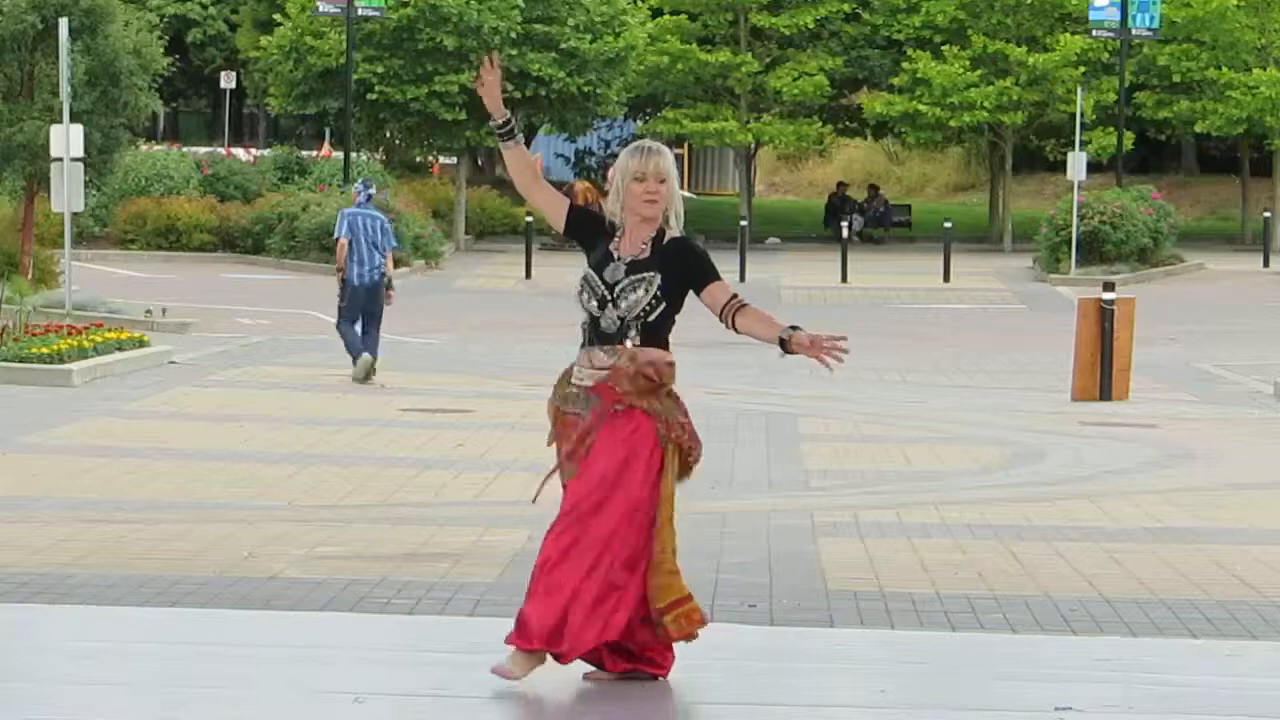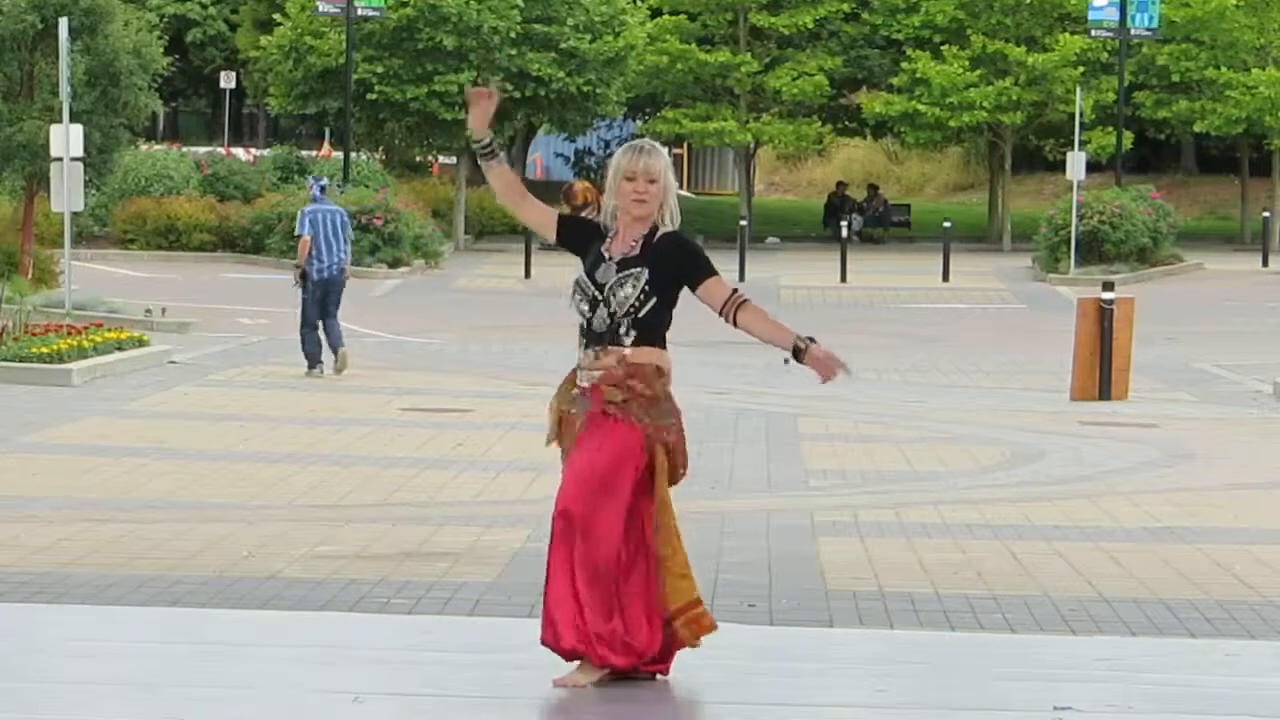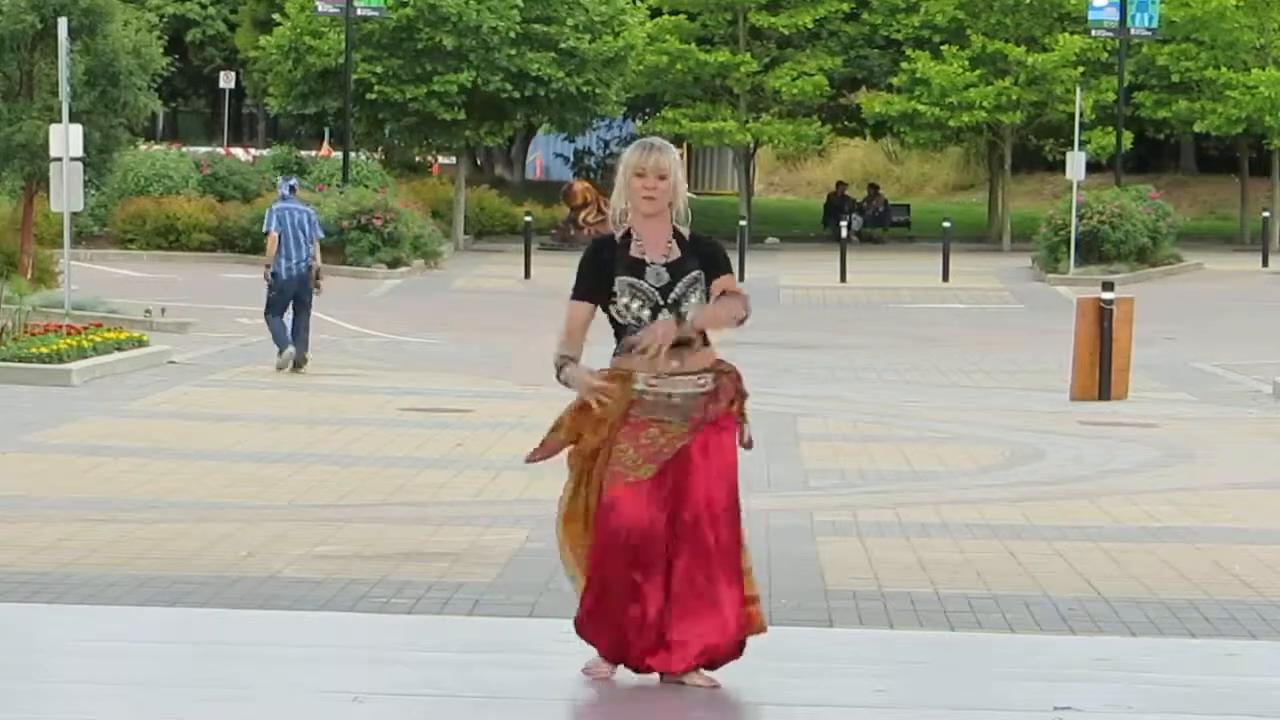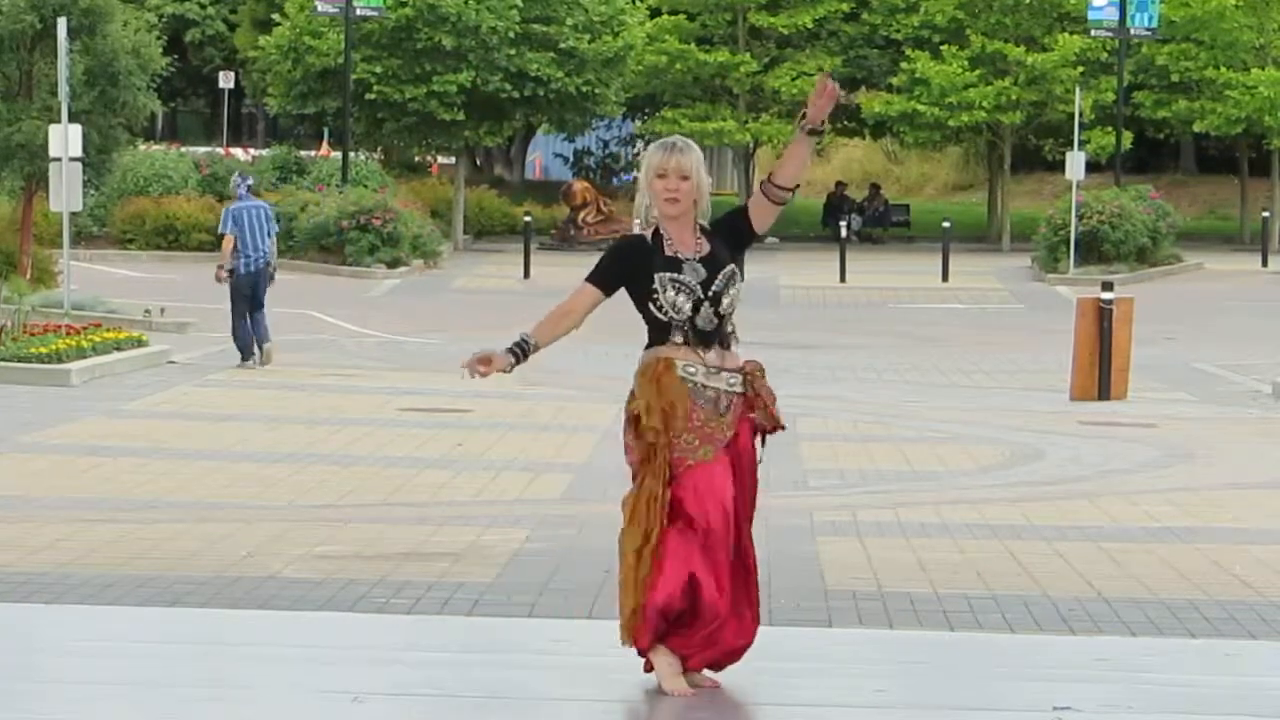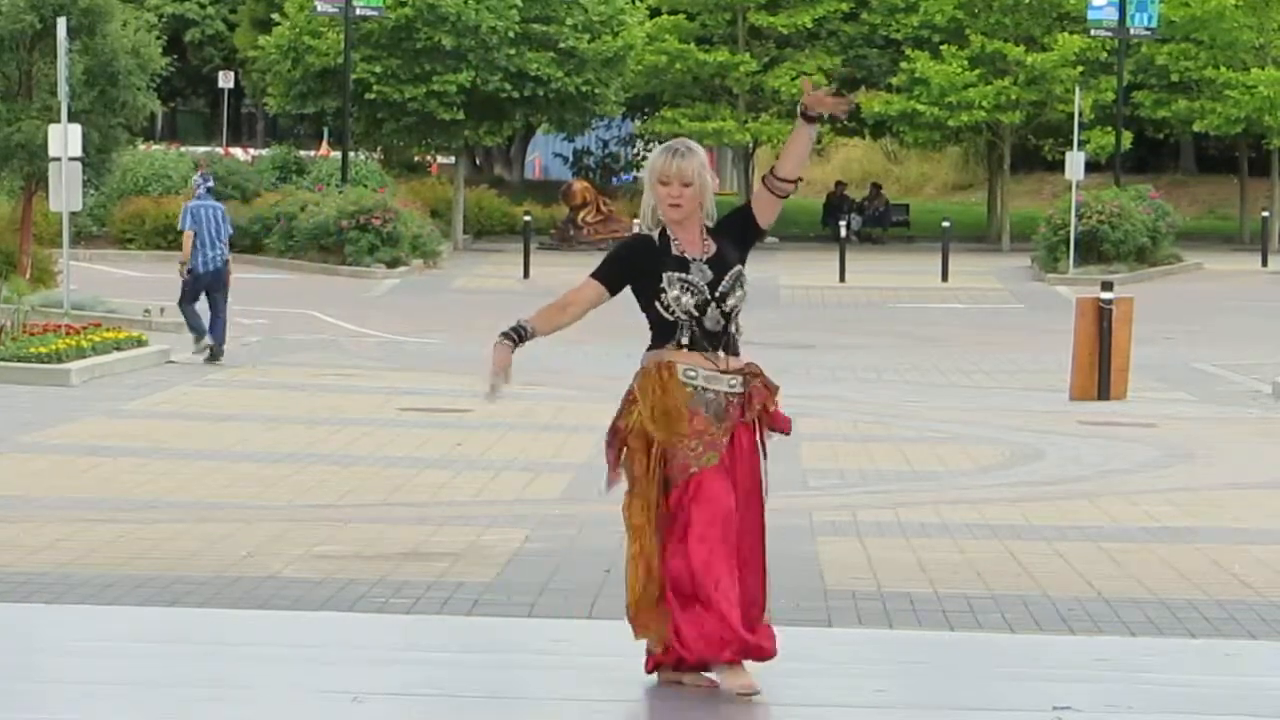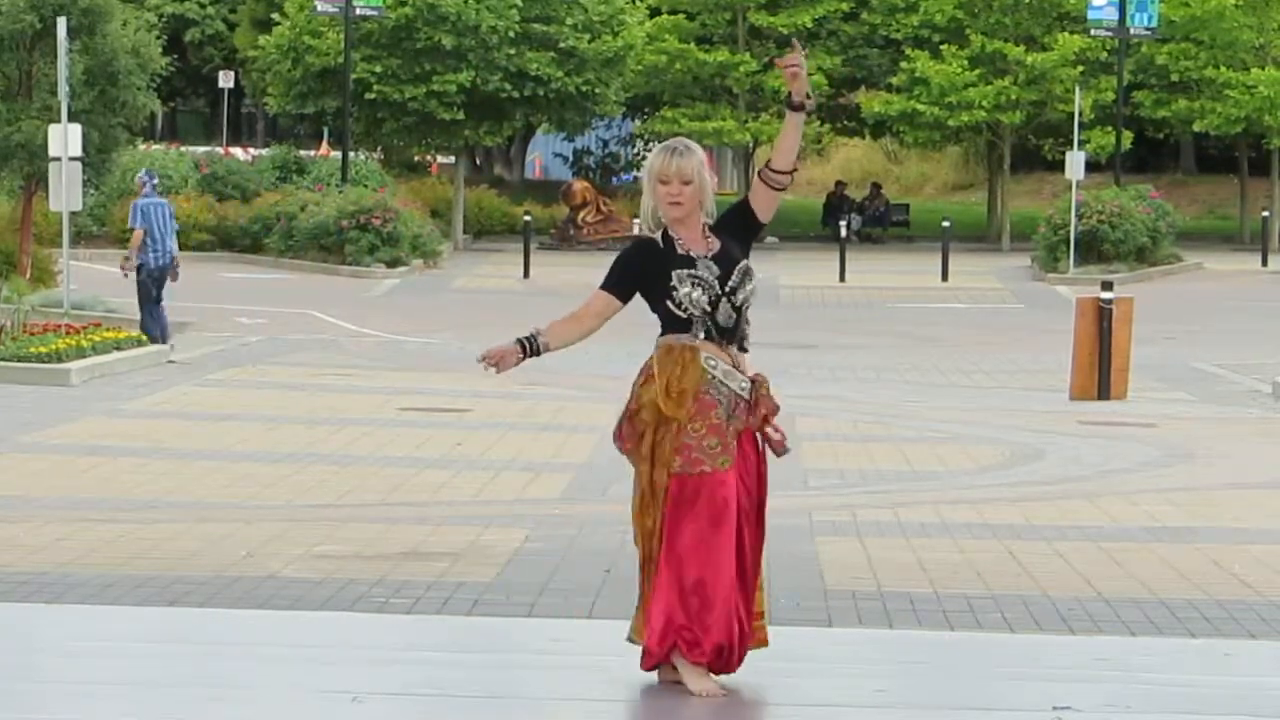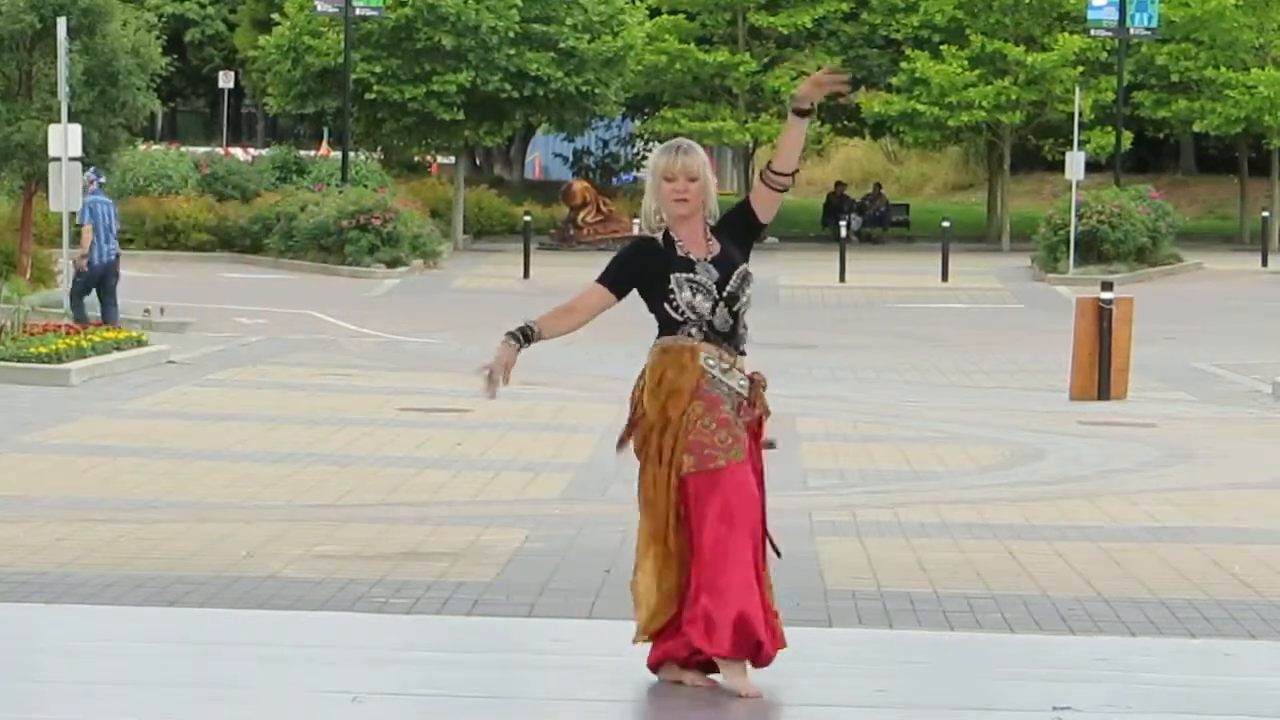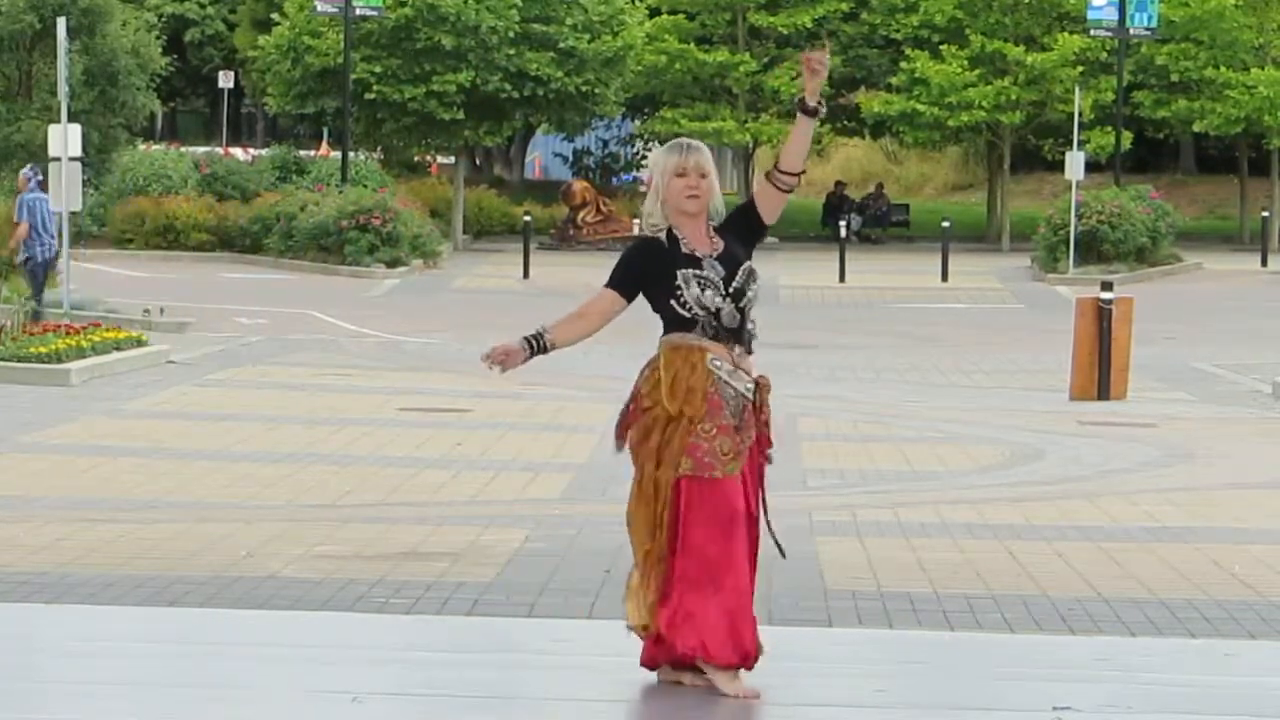
dt=0.5s
person 1, frame 1
left shoulder: (681, 253)
right shoulder: (597, 234)
left elbow: (734, 309)
right elbow: (529, 186)
left wrist: (791, 338)
right wrist: (499, 112)
left hip: (641, 400)
right hip: (589, 399)
left knee: (601, 519)
right knee: (609, 523)
left ankle: (544, 640)
right ankle: (634, 653)
person 1, frame 2
left shoulder: (675, 249)
right shoulder: (590, 237)
left elbow: (734, 305)
right elbow: (517, 201)
left wrist: (801, 346)
right wrist: (482, 134)
left hip: (635, 401)
right hip: (591, 400)
left knee: (591, 516)
right knee: (614, 525)
left ankle: (603, 648)
right ankle: (635, 652)
person 1, frame 3
left shoulder: (697, 248)
right shoulder: (604, 252)
left elbow: (736, 306)
right elbow: (573, 329)
left wrist: (675, 325)
right wrist: (572, 372)
left hip: (701, 406)
right hip: (631, 406)
left knee: (702, 530)
right knee: (625, 521)
left ankle: (685, 651)
right ankle: (614, 644)
person 1, frame 4
left shoulder: (726, 235)
right shoulder: (632, 251)
left elbow: (779, 188)
right elbow: (574, 309)
left wrist: (811, 124)
right wrist: (513, 353)
left hip: (730, 400)
right hip: (672, 395)
left knee: (724, 525)
right knee: (697, 510)
left ankle: (692, 650)
right ankle: (664, 638)
person 1, frame 5
left shoulder: (730, 237)
right shoulder: (639, 250)
left elbow: (780, 183)
right elbow: (573, 302)
left wrist: (809, 119)
right wrist: (512, 336)
left hip: (733, 402)
right hip: (672, 400)
left knee: (731, 529)
right knee: (699, 524)
left ankle: (678, 656)
right ankle: (716, 650)
person 1, frame 6
left shoulder: (732, 233)
right shoulder: (644, 252)
left elbow: (777, 174)
right elbow: (587, 317)
left wrist: (797, 100)
right wrist: (523, 348)
left hip: (734, 401)
right hip: (681, 393)
left knee: (731, 524)
right knee: (699, 515)
left ankle: (684, 649)
right ankle: (684, 647)
person 1, frame 7
left shoulder: (732, 236)
right shoulder: (644, 253)
left elbow: (778, 177)
right elbow: (579, 308)
left wrist: (803, 107)
right wrist: (518, 337)
left hip: (733, 398)
right hip: (681, 395)
left knee: (726, 522)
right knee: (720, 515)
left ankle: (679, 654)
right ankle: (723, 646)
person 1, frame 8
left shoulder: (736, 234)
right shoulder: (649, 251)
left elbow: (785, 177)
right elbow: (591, 315)
left wrist: (811, 99)
right wrist: (529, 347)
left hip: (736, 400)
right hip: (686, 394)
left knee: (727, 524)
right knee: (707, 518)
left ankle: (676, 653)
right ankle: (711, 651)
person 2, frame 1
left shoulder: (347, 214)
right shoulder: (381, 219)
left elbow: (343, 242)
right elbow: (389, 254)
left wrist: (340, 269)
right wrist: (389, 285)
left hip: (354, 278)
right hip: (377, 278)
left knee: (346, 323)
right knee: (371, 326)
left ankle: (362, 355)
right ankle: (367, 371)
person 2, frame 2
left shoulder: (307, 212)
right shoulder: (340, 212)
left elbow: (305, 240)
right elbow: (347, 243)
left wrist: (299, 266)
right wrist: (346, 270)
left hip: (315, 272)
right hip: (337, 273)
left knee: (309, 320)
right knee: (330, 316)
left ankle: (315, 365)
right ankle: (339, 348)
person 2, frame 3
left shoulder: (276, 210)
right shoulder: (308, 212)
left elbow: (273, 237)
right elbow: (316, 244)
left wrist: (268, 265)
right wrist: (318, 275)
left hip: (283, 271)
right hip: (305, 271)
left knee: (273, 314)
right knee: (301, 316)
left ankle: (286, 348)
right ankle: (300, 361)
person 2, frame 4
left shoulder: (232, 209)
right shoulder: (264, 207)
left elbow: (229, 240)
right elbow: (272, 239)
left wrist: (221, 267)
right wrist: (272, 266)
left hip: (242, 268)
right hip: (262, 267)
left knee: (239, 314)
right knee: (257, 310)
left ankle: (248, 357)
right ankle: (264, 343)
person 2, frame 5
left shoulder: (191, 207)
right shoulder: (220, 208)
left elbow: (188, 236)
left wrist: (183, 262)
right wrist: (228, 267)
left hip: (199, 265)
right hip: (220, 264)
left knee: (186, 304)
right knee: (218, 310)
left ankle: (202, 336)
right ankle: (216, 352)
person 2, frame 6
left shoulder: (139, 204)
right shoulder: (166, 204)
left elbow: (138, 234)
left wrist: (128, 258)
right wrist: (175, 263)
left hip: (148, 260)
right hip: (165, 260)
left knee: (147, 306)
right knee: (154, 302)
left ankle: (156, 345)
right ankle: (164, 338)
person 2, frame 7
left shoulder: (86, 201)
right shoulder: (109, 203)
left elbow: (87, 229)
left wrist: (83, 255)
left hip: (92, 258)
right hip: (111, 257)
left knee: (76, 296)
right knee: (108, 302)
person 2, frame 8
left shoulder: (24, 198)
right shoulder: (45, 198)
left elbow: (23, 227)
left wrist: (12, 248)
right wrist: (55, 252)
left hip: (34, 252)
right hip: (50, 251)
left knee: (34, 295)
right knee: (37, 292)
left ankle: (36, 323)
